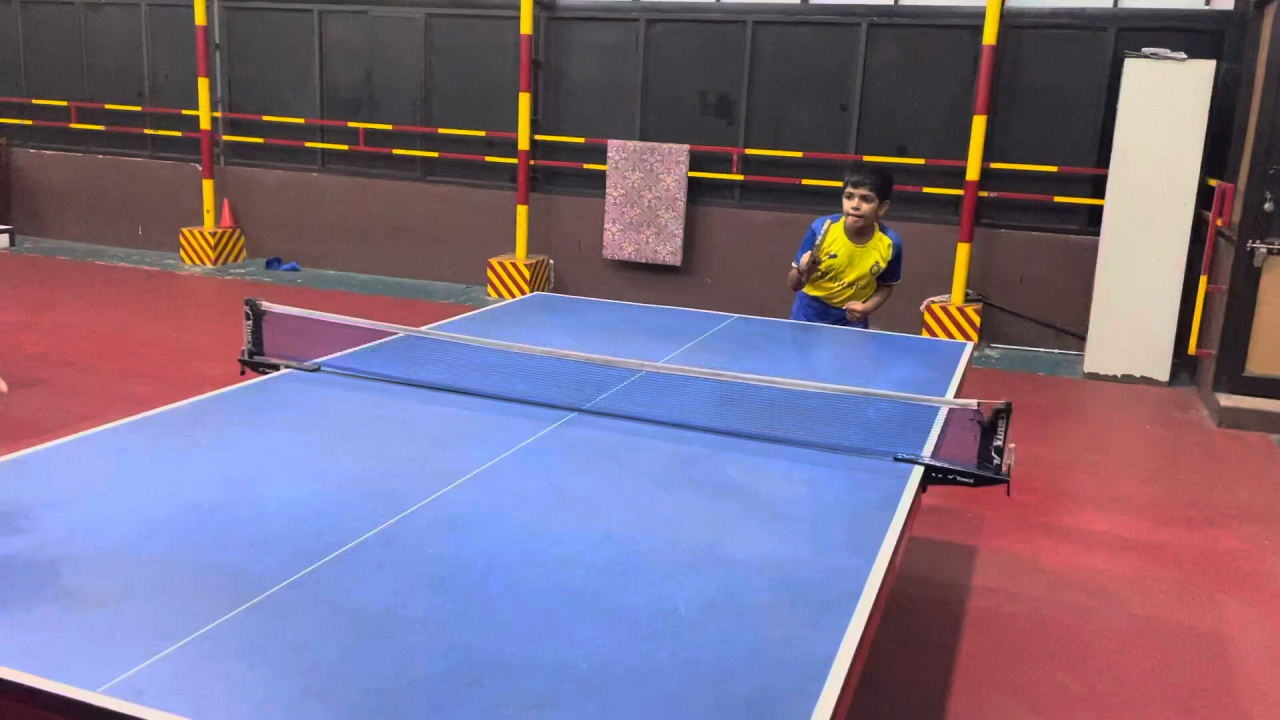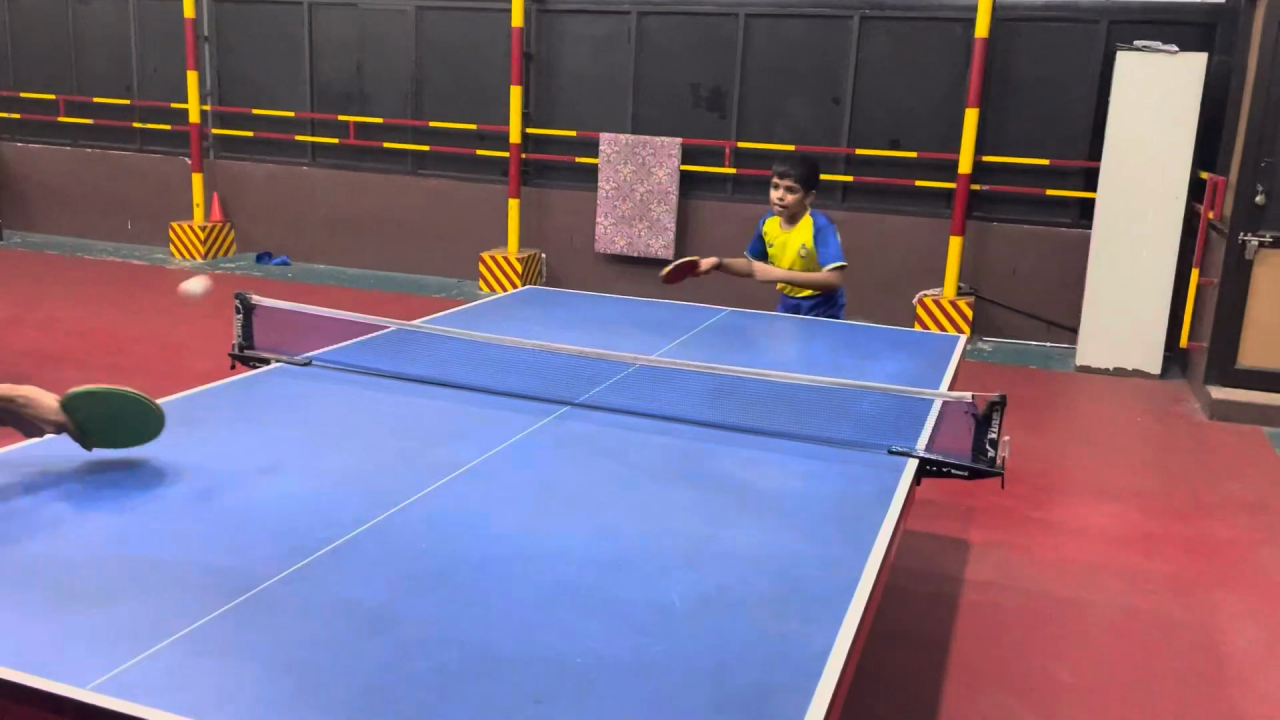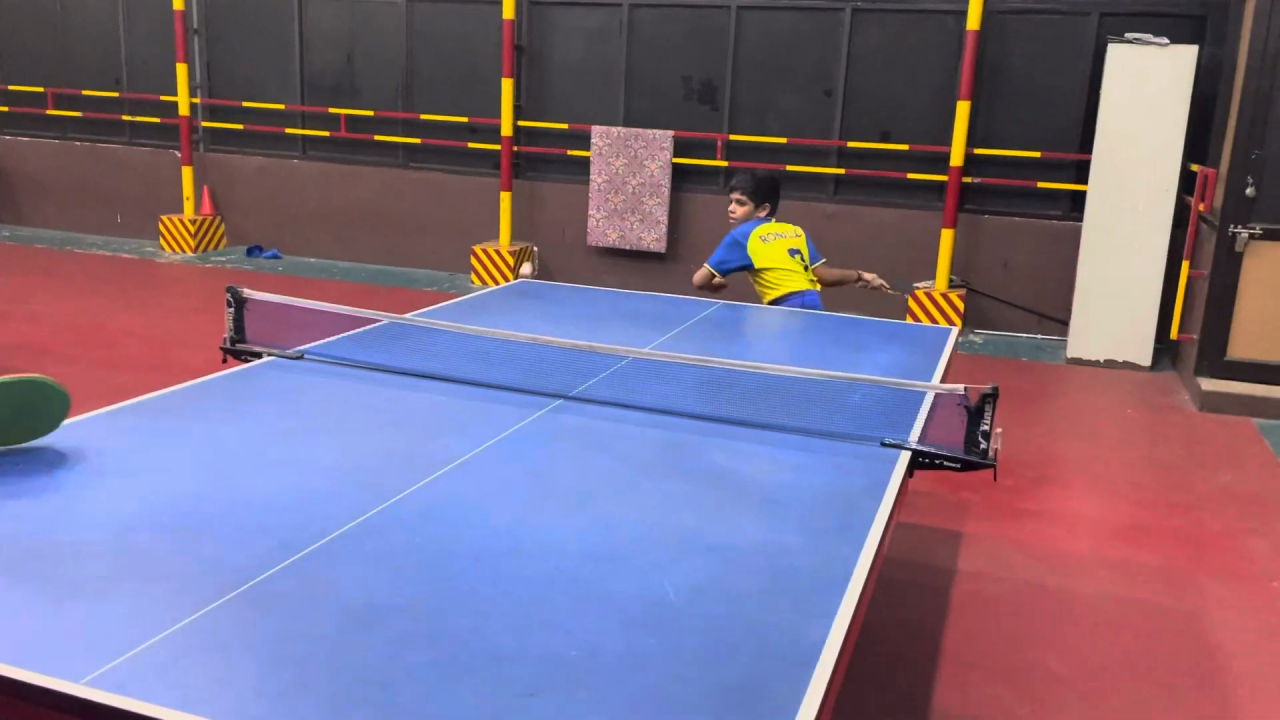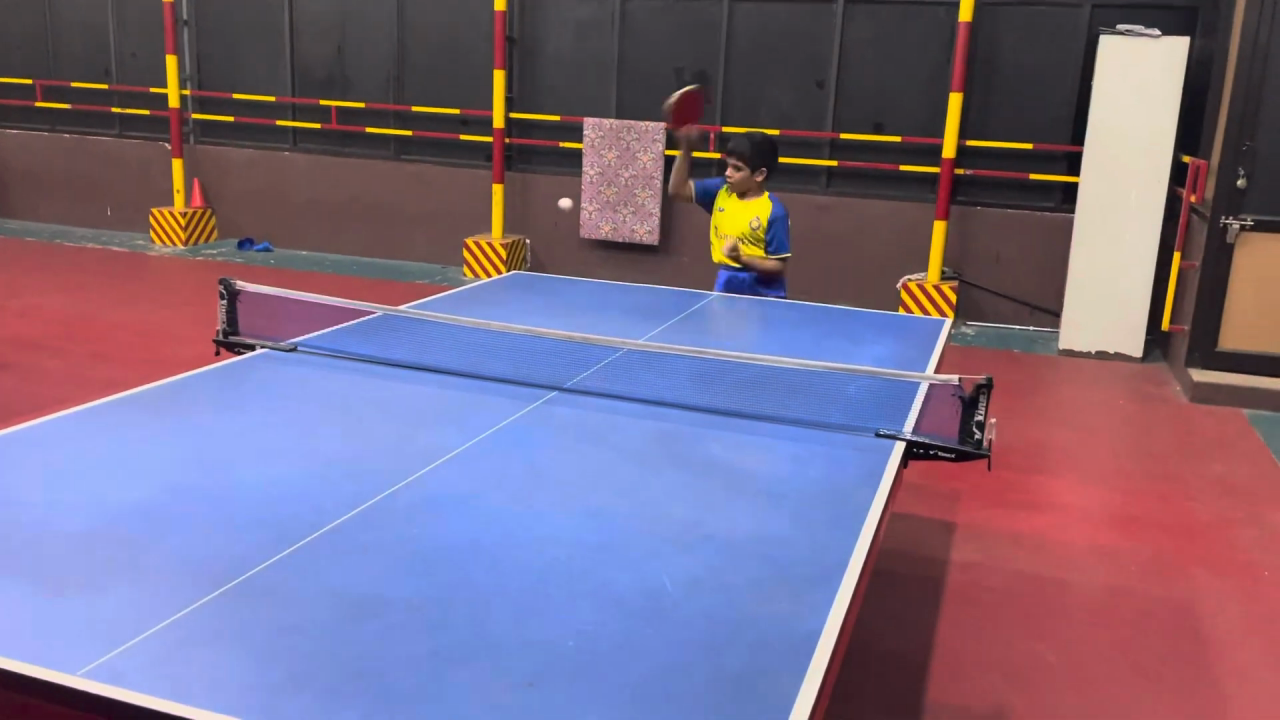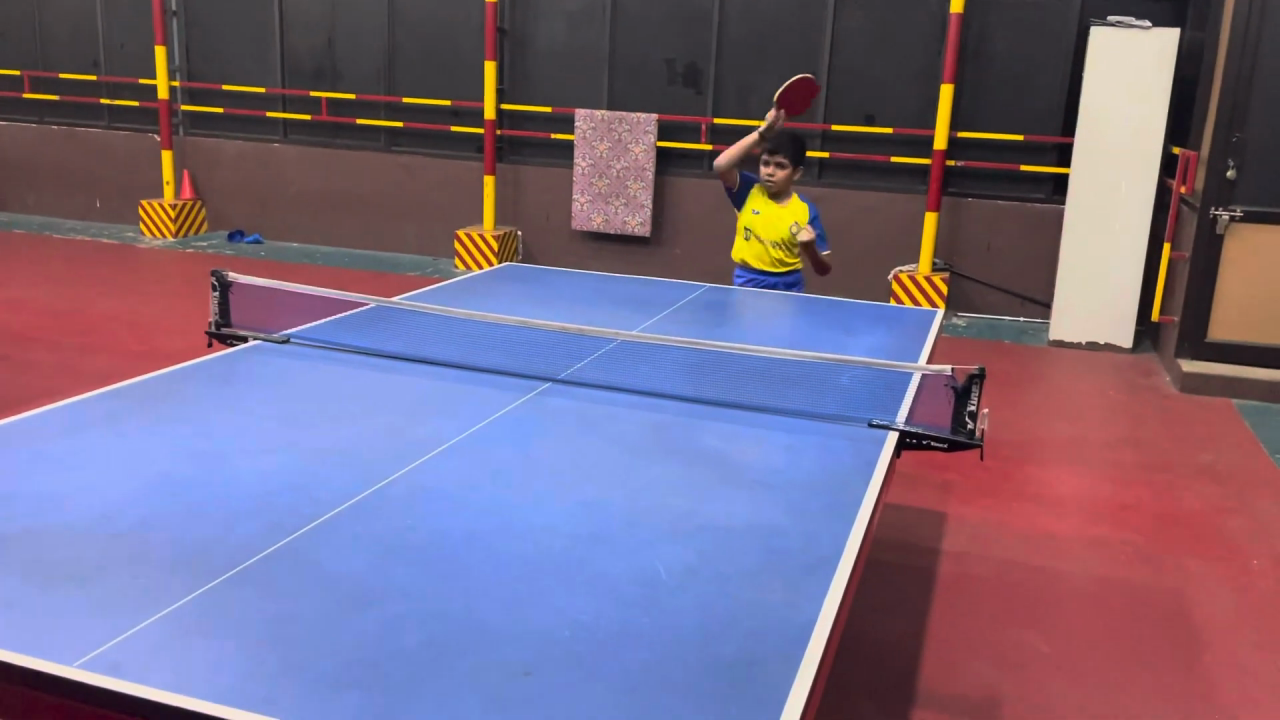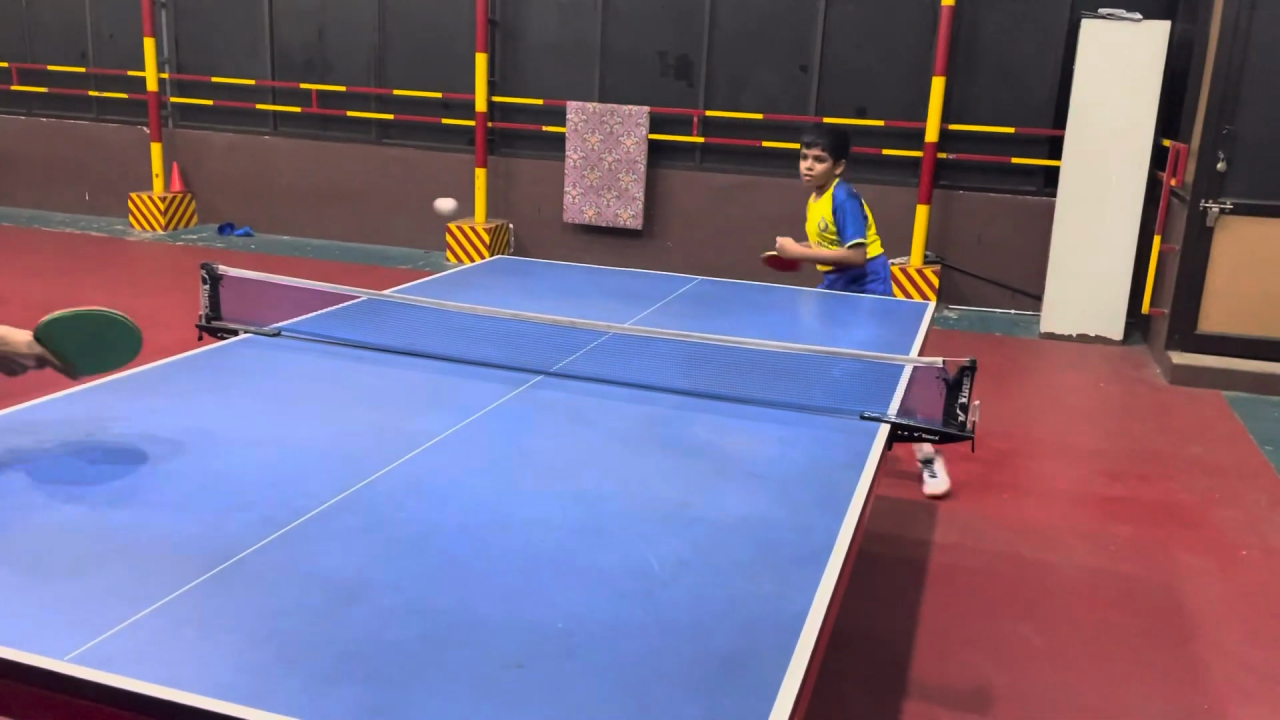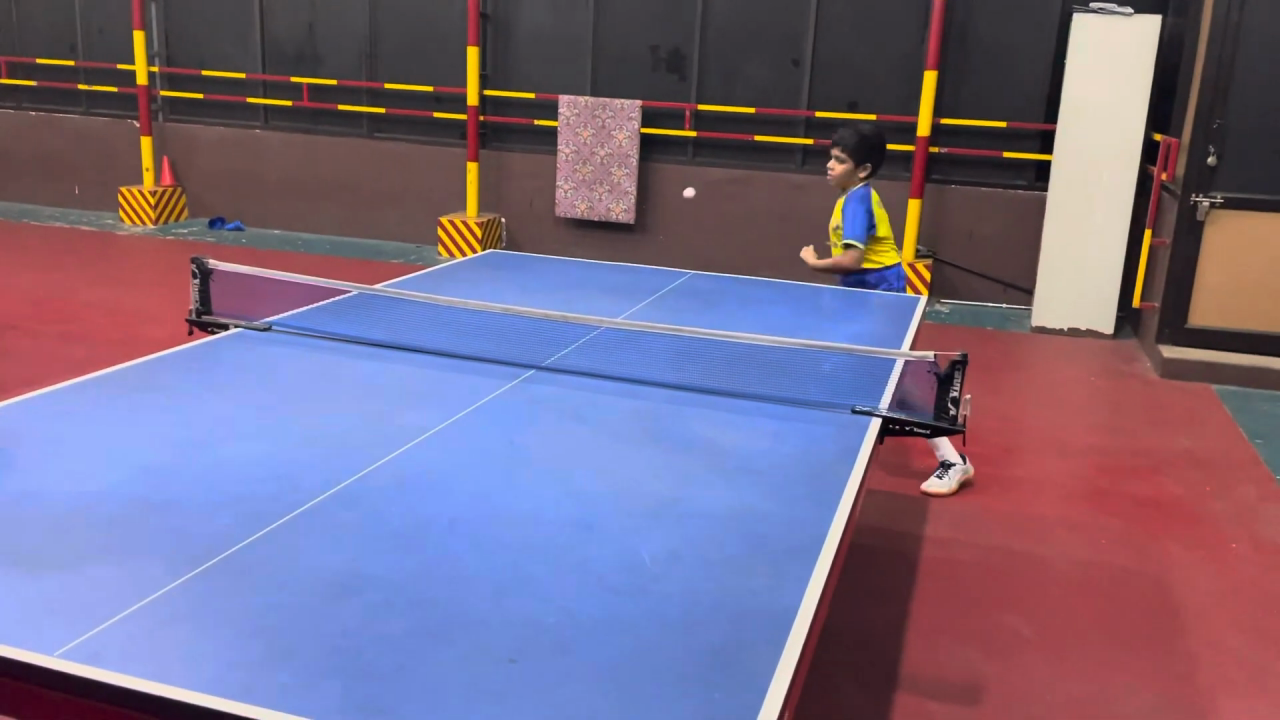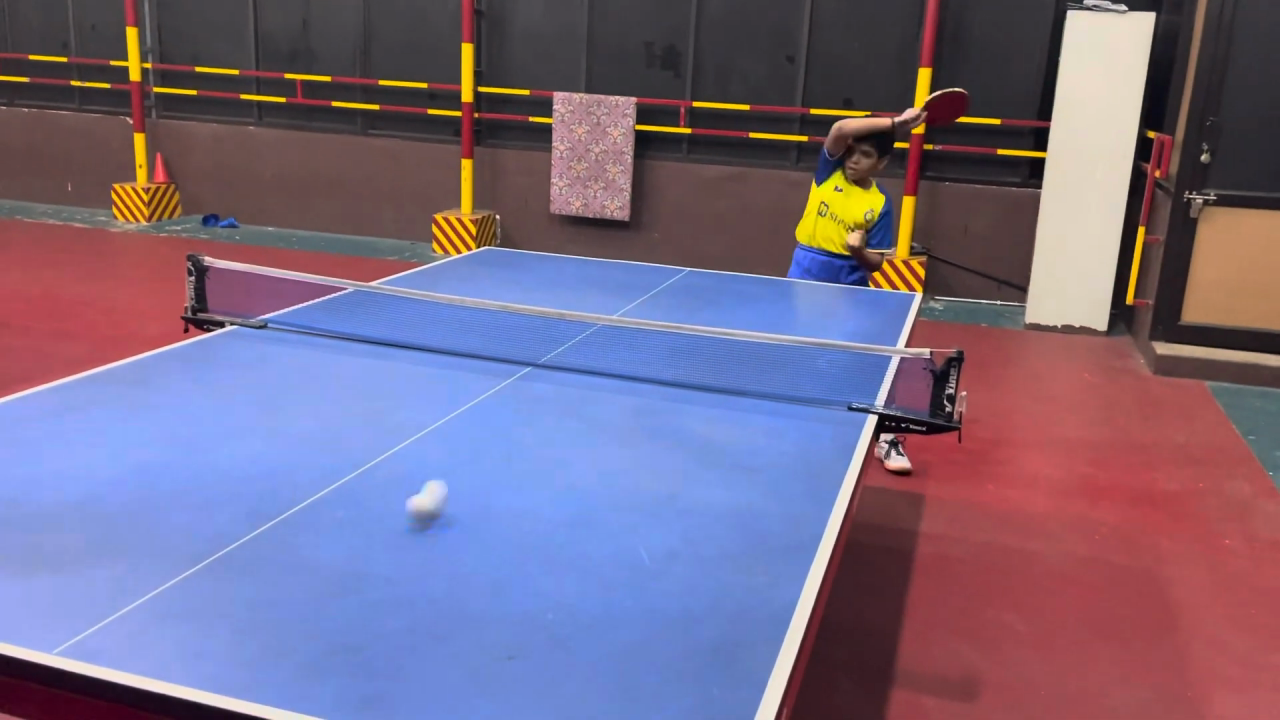
dt=0.4s
person 1, frame 1
left shoulder: (890, 243)
right shoulder: (821, 230)
left elbow: (886, 287)
right elbow: (793, 284)
left wrist: (867, 308)
right wrist: (804, 272)
left hip: (851, 320)
right hip: (809, 315)
person 1, frame 2
left shoulder: (820, 226)
right shoulder: (768, 223)
left elbow: (834, 280)
right elbow: (752, 266)
left wrist: (782, 275)
right wrist: (718, 263)
left hip: (823, 312)
right hip: (790, 309)
person 1, frame 3
left shoulder: (740, 235)
right shoulder: (795, 232)
left elbow: (700, 280)
right elbow: (824, 274)
left wrist: (717, 283)
right wrist: (860, 276)
right hip: (808, 308)
person 1, frame 4
left shoulder: (774, 211)
right shoulder: (723, 192)
left elbow: (778, 268)
right elbow: (677, 190)
left wrist: (739, 257)
right wrist: (686, 148)
left hip: (764, 296)
right hip: (726, 291)
person 1, frame 5
left shoulder: (807, 212)
right shoulder: (749, 190)
left elbow: (823, 269)
right elbow: (721, 167)
left wrist: (810, 251)
right wrist: (761, 132)
left hip: (787, 292)
right hip: (746, 289)
person 1, frame 6
left shoulder: (843, 197)
right shoulder: (820, 198)
left elbow: (857, 255)
left wrist: (800, 252)
right wrist: (799, 253)
left hip: (864, 292)
right hip: (841, 292)
person 1, frame 7
left shoulder: (856, 200)
right shoulder: (862, 197)
left elbow: (853, 260)
left wrist: (814, 263)
left hip: (879, 296)
right hip: (863, 295)
person 1, frame 8
left shoulder: (881, 202)
right shoulder: (830, 168)
left elbow: (876, 261)
right elbow: (839, 130)
left wrist: (858, 251)
right wrist: (898, 121)
left hip: (850, 286)
right hip: (805, 277)
left ankle: (886, 441)
